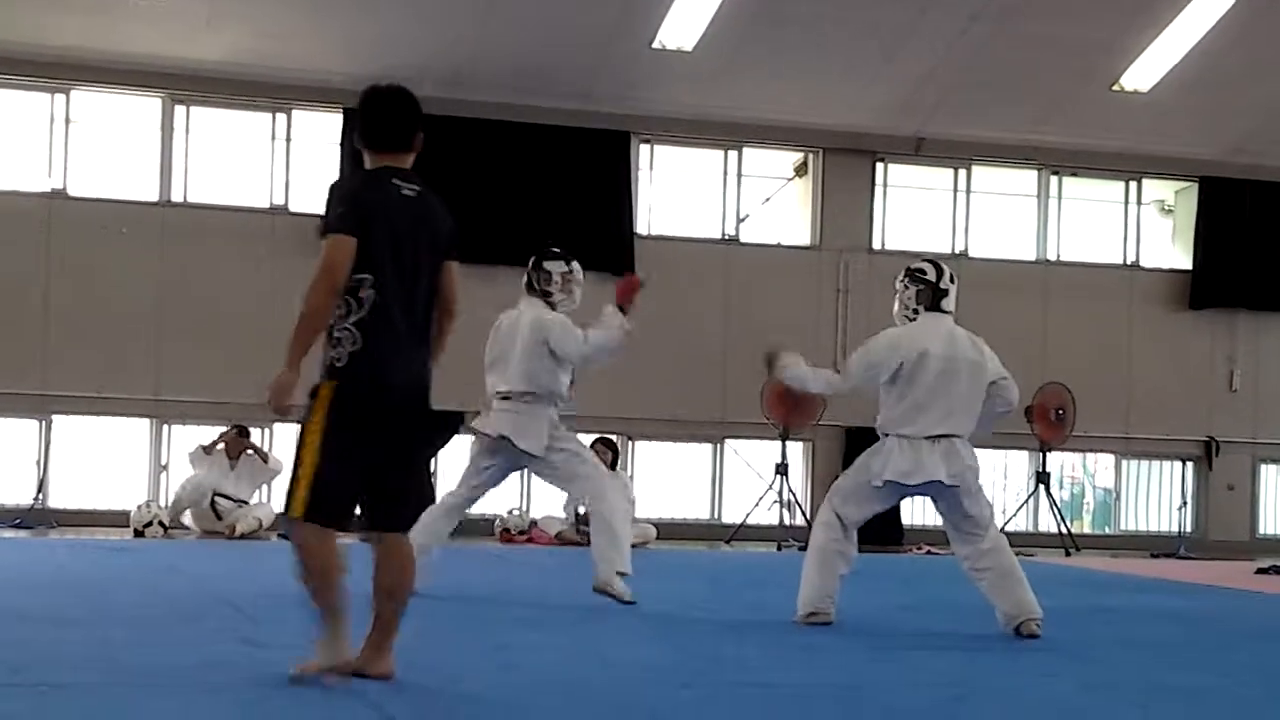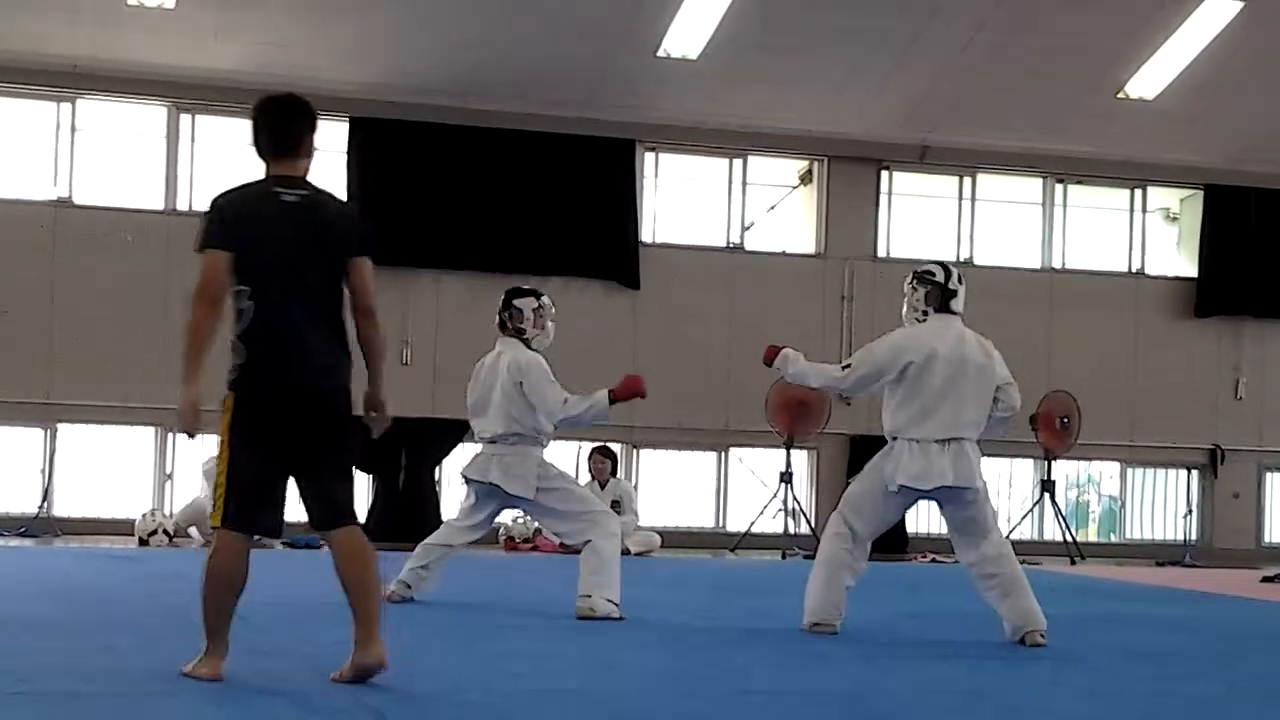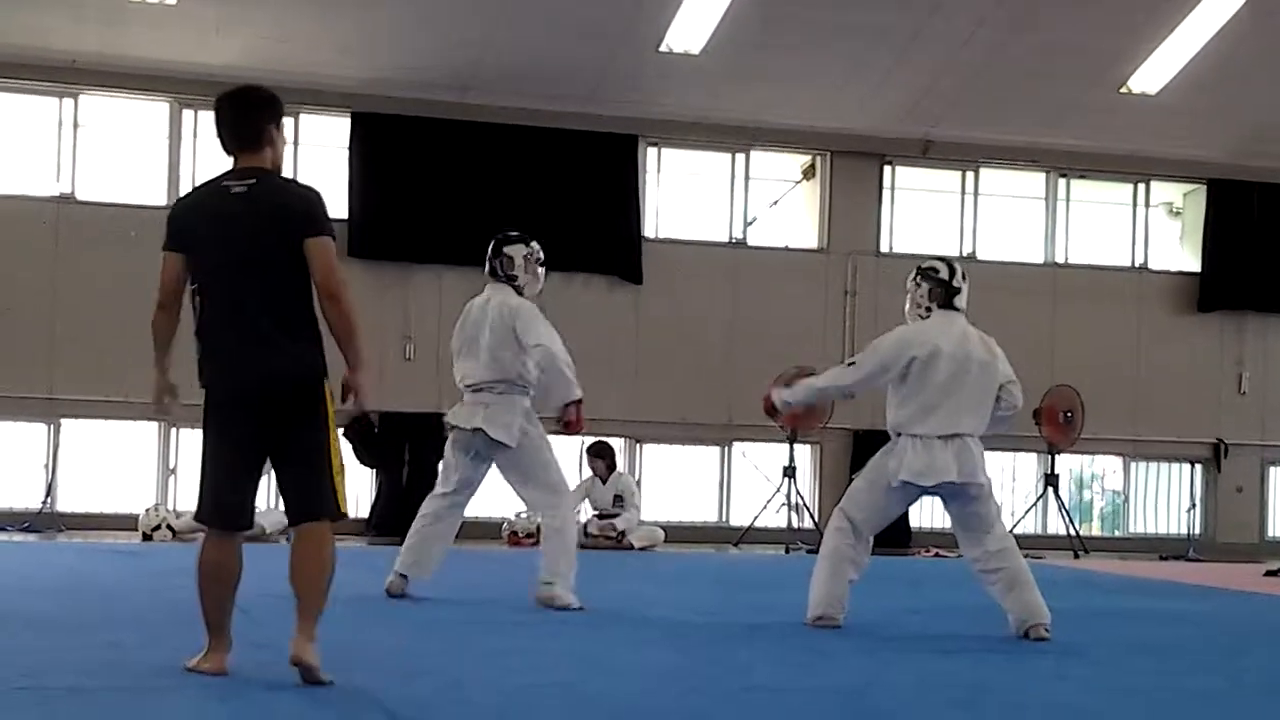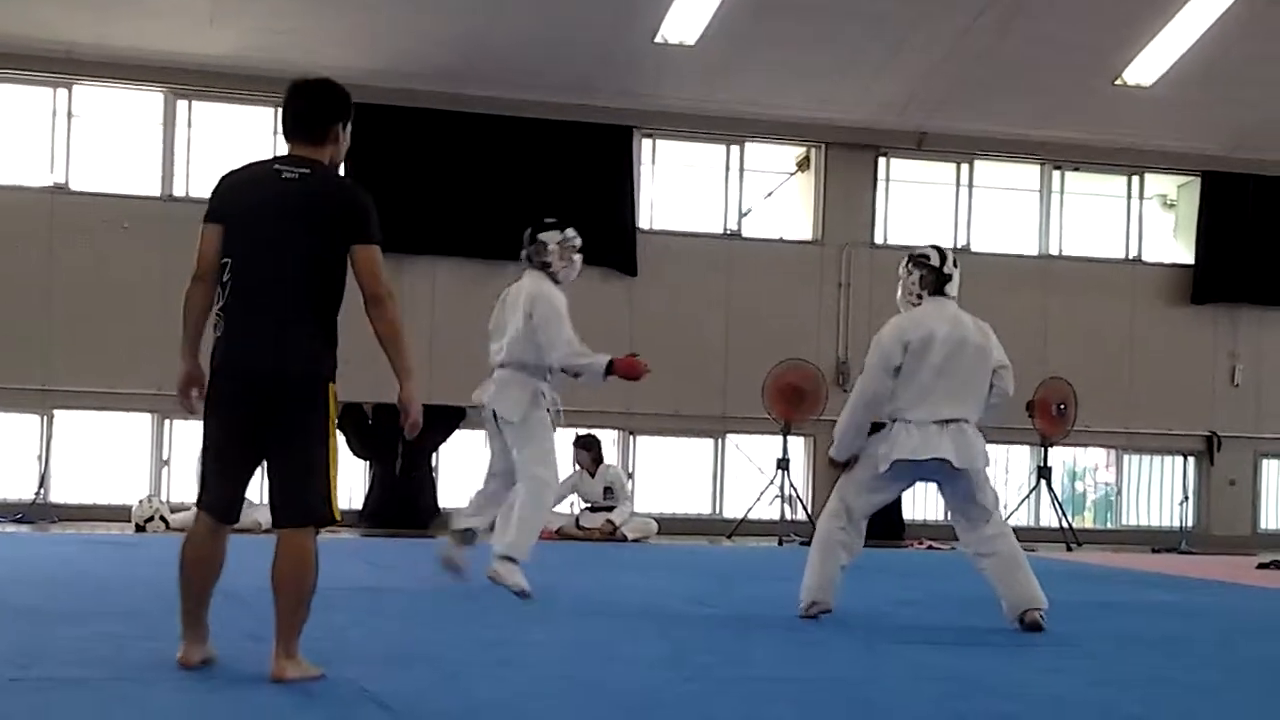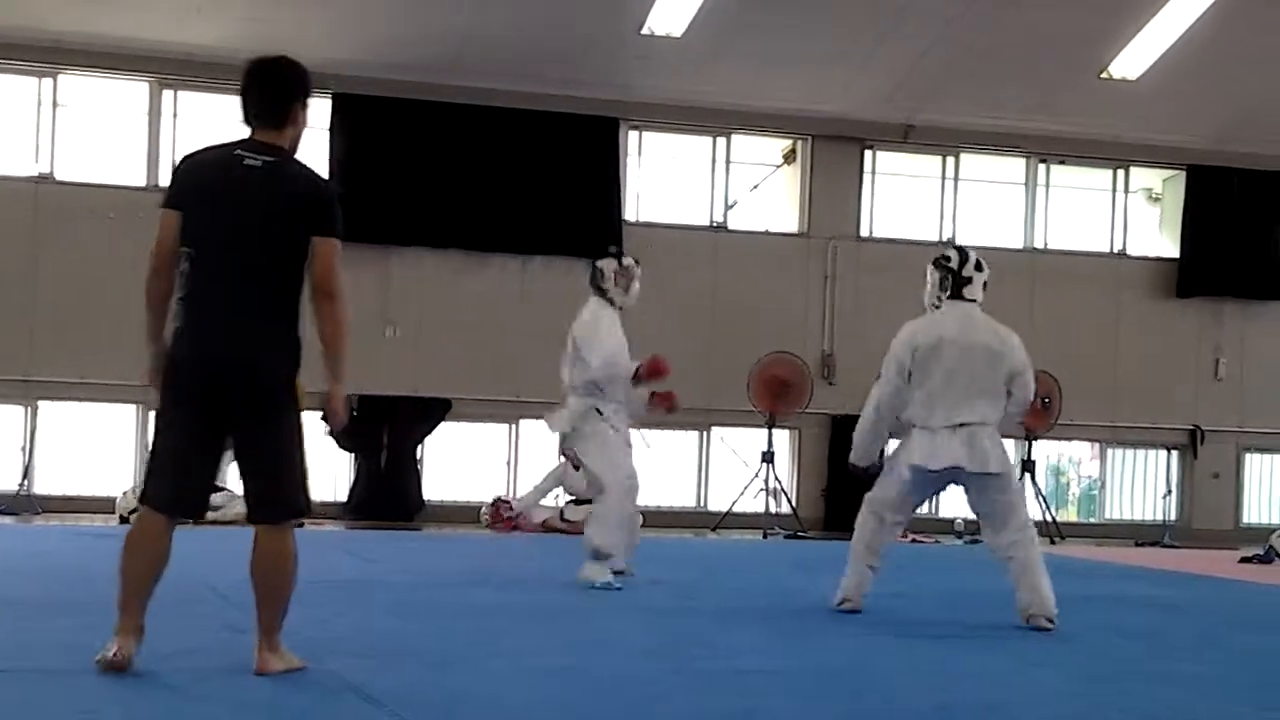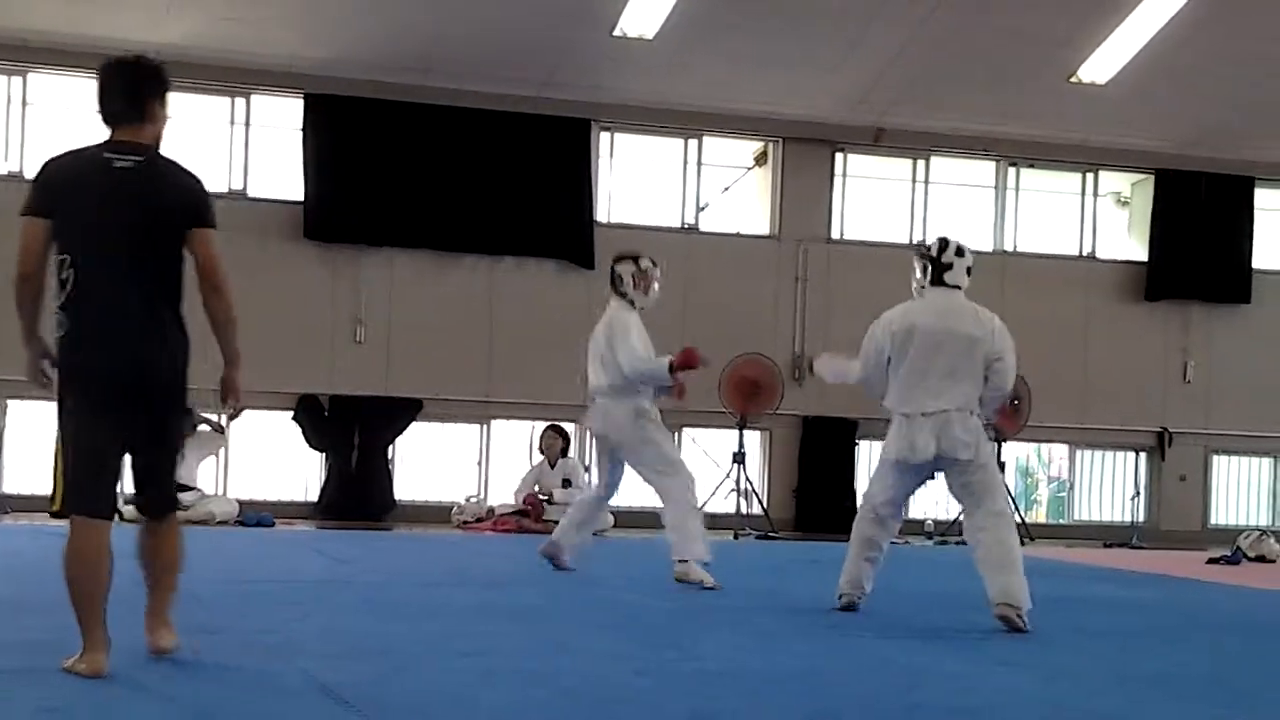
dt=0.5s
person 1, frame 1
left shoulder: (353, 193)
right shoulder: (437, 211)
left elbow: (330, 284)
right elbow: (446, 309)
left wrist: (291, 365)
left hip: (355, 377)
right hip: (410, 383)
left knee: (309, 516)
right knee: (390, 525)
left ankle: (334, 638)
right ankle: (378, 651)
person 1, frame 2
left shoulder: (231, 209)
right shoulder: (340, 217)
left elbow: (207, 300)
right elbow: (366, 308)
left wrist: (190, 381)
right wrist: (377, 383)
left hip: (258, 389)
right hip: (326, 390)
left knee: (233, 528)
right knee: (340, 520)
left ankle: (213, 655)
right ankle: (368, 643)
person 1, frame 3
left shoulder: (190, 210)
right shoulder: (300, 201)
left elbow: (168, 303)
right elbow: (331, 293)
left wrist: (162, 371)
right wrist: (355, 366)
left hip: (227, 385)
right hip: (297, 381)
left knee: (222, 524)
right knee: (313, 517)
left ankle: (216, 649)
right ankle: (304, 637)
person 1, frame 4
left shoulder: (234, 186)
right shoulder: (348, 201)
left elbow: (203, 279)
right elbow: (378, 299)
left wrist: (189, 357)
right wrist: (406, 382)
left hip: (234, 370)
right hip: (303, 378)
left knee: (212, 511)
right knee: (299, 522)
left ankle: (193, 639)
right ankle: (286, 655)
person 1, frame 5
left shoulder: (194, 170)
right shoulder: (312, 191)
left elbow: (162, 267)
right elbow: (327, 293)
left wrist: (157, 345)
right wrist: (336, 381)
left hip: (194, 362)
right hip: (267, 371)
left knee: (159, 505)
right knee: (275, 518)
left ankle: (125, 635)
right ankle: (270, 648)
person 1, frame 6
left shoulder: (59, 176)
right shoulder: (183, 187)
left elbow: (27, 272)
right elbow: (213, 284)
left wrist: (31, 341)
right wrist: (233, 363)
left hip: (87, 363)
right hip: (161, 365)
left knee: (88, 511)
right knee: (159, 507)
left ankle: (94, 647)
right ankle: (159, 622)
person 2, frame 1
left shoulder: (897, 341)
right shoulder: (975, 347)
left elbow: (841, 383)
right elbow: (1005, 397)
left wrist: (788, 366)
left hip: (899, 455)
right hip: (953, 458)
left knee: (837, 517)
right knee: (981, 537)
left ankle: (816, 606)
right ankle: (1024, 616)
person 2, frame 2
left shoulder: (907, 341)
right shoulder: (984, 349)
left elbow: (844, 377)
right elbow: (1008, 402)
left wrist: (786, 361)
left hip: (907, 459)
right hip: (960, 463)
left knee: (847, 529)
right knee: (986, 544)
left ankle: (822, 616)
right ankle: (1029, 626)
person 2, frame 3
left shoulder: (910, 339)
right shoulder: (986, 346)
left elbow: (850, 376)
right elbow: (1011, 400)
left wrist: (787, 397)
left hip: (911, 455)
right hip: (963, 458)
left knee: (850, 524)
right knee: (989, 539)
left ankle: (825, 610)
right ankle: (1033, 619)
person 2, frame 4
left shoulder: (902, 327)
right shoulder: (980, 332)
left elbow: (869, 393)
right elbow: (1002, 388)
left wrist: (842, 448)
left hip: (904, 441)
right hip: (961, 444)
left knee: (844, 510)
right knee: (987, 527)
left ankle: (816, 597)
right ankle: (1029, 605)
person 2, frame 5
left shoulder: (917, 332)
right shoulder: (1003, 338)
left elbow: (886, 399)
right elbow: (1022, 396)
left wrist: (863, 452)
left hip: (926, 445)
right hip: (981, 446)
left knee: (879, 515)
right knee: (1013, 529)
left ankle: (852, 593)
right ankle: (1039, 608)
person 2, frame 6
left shoulder: (897, 318)
right shoulder: (987, 322)
left elbow: (865, 374)
right elbow: (1003, 382)
left wrist: (824, 364)
left hip: (910, 432)
right hip: (963, 432)
left knee: (878, 509)
right knee: (990, 516)
left ankle: (851, 590)
right ankle: (1010, 601)
person 3, frame 1
left shoulder: (505, 321)
right shoulder: (549, 322)
right elbow: (589, 349)
right wrist: (619, 307)
left hip: (498, 423)
right hip: (536, 427)
left knee: (460, 496)
right knee: (606, 492)
right ankle: (611, 575)
person 3, frame 2
left shoulder: (484, 365)
right shoulder: (528, 362)
right elbow: (562, 410)
right wrist: (614, 396)
left hip: (487, 463)
right hip: (524, 466)
left knee: (461, 528)
right knee: (601, 523)
left ankle: (403, 584)
right ankle: (595, 599)
person 3, frame 3
left shoulder: (471, 310)
right shoulder: (519, 308)
right elbow: (549, 352)
right wrist: (570, 400)
left hip: (470, 412)
right hip: (510, 416)
left knee: (446, 499)
right knee: (556, 501)
left ankle: (401, 576)
right ankle: (555, 585)
person 3, frame 4
left shoulder: (516, 292)
right shoulder: (546, 295)
right elbow: (563, 352)
left wrist: (563, 366)
right wrist: (613, 366)
left hip: (504, 391)
right hip: (523, 397)
left knee: (503, 478)
right knee: (542, 483)
left ankle: (461, 536)
right ankle: (507, 561)
person 3, frame 5
left shoulder: (606, 319)
right shoulder: (596, 318)
right elbow: (605, 368)
left wrist: (651, 398)
right wrist: (639, 372)
left hip: (605, 418)
right hip: (589, 417)
left knee: (620, 488)
right knee: (623, 483)
left ankle: (608, 556)
right ankle: (597, 562)
person 3, frame 6
left shoulder: (614, 319)
right shoulder: (623, 319)
right elbow: (635, 365)
left wrist: (667, 382)
right wrist: (675, 363)
left hip: (613, 414)
right hip: (628, 414)
left knee: (604, 488)
right knee: (677, 482)
left ankle: (559, 542)
right ankle: (687, 562)
